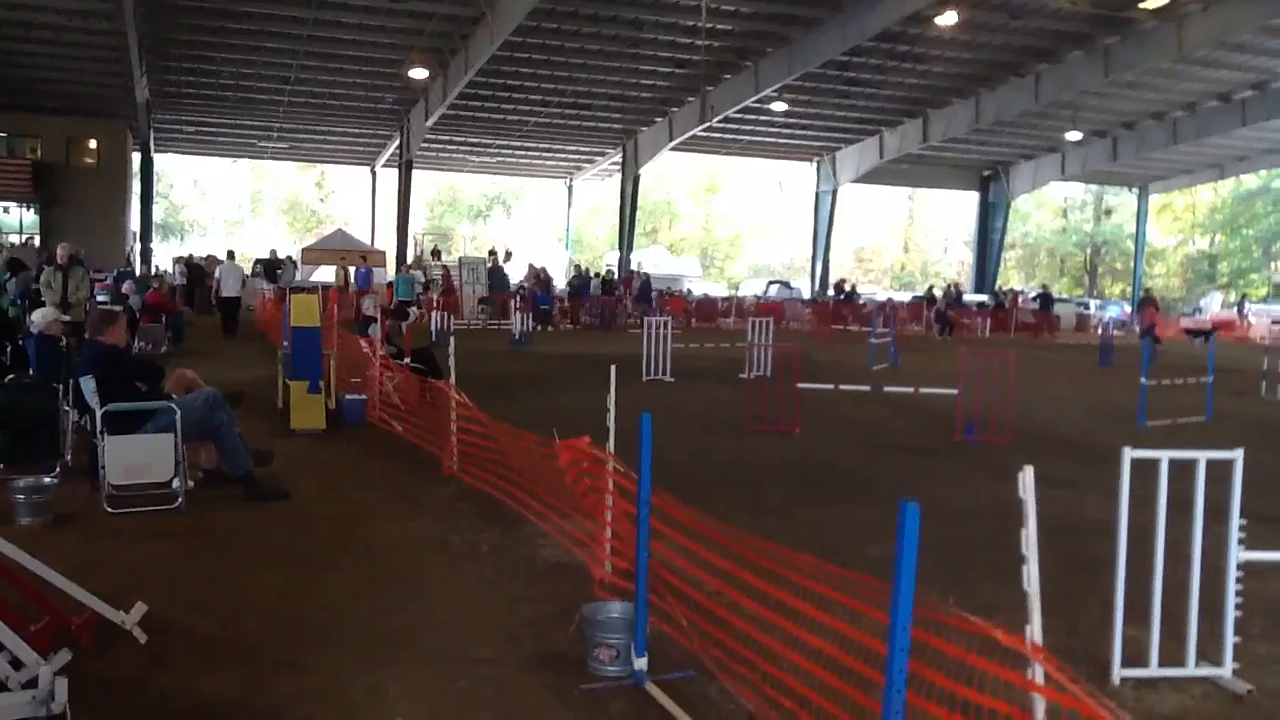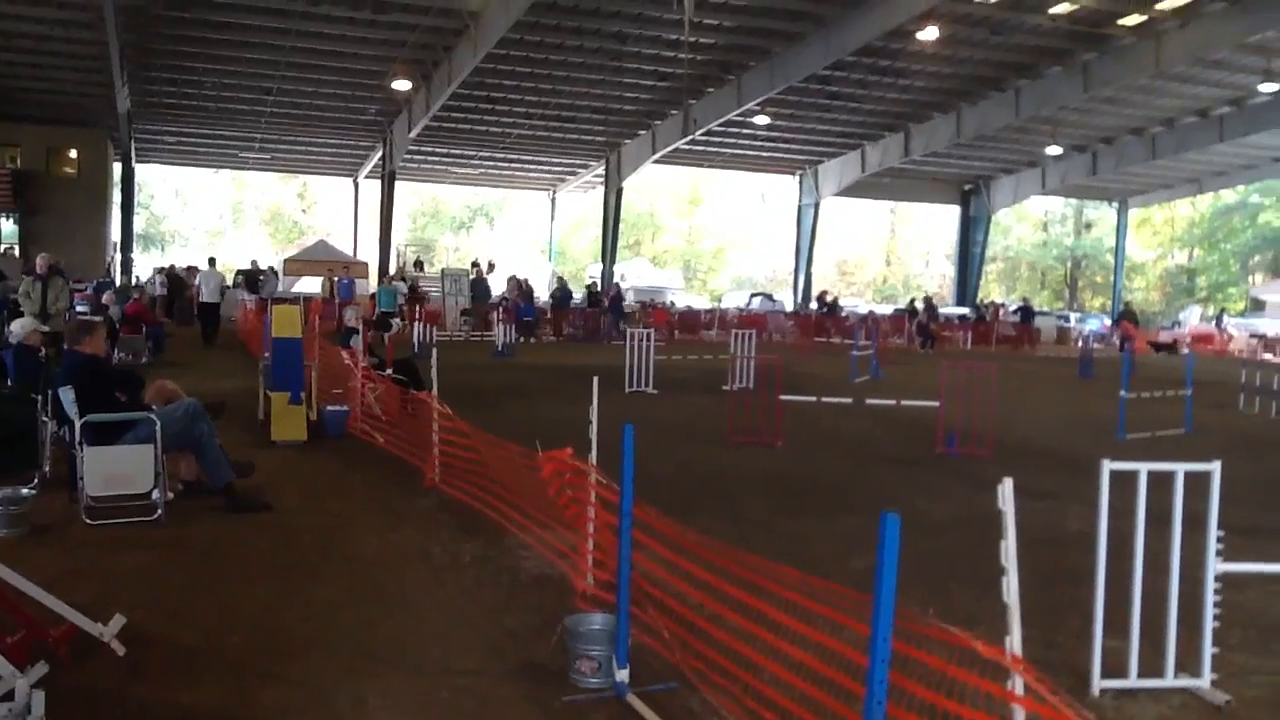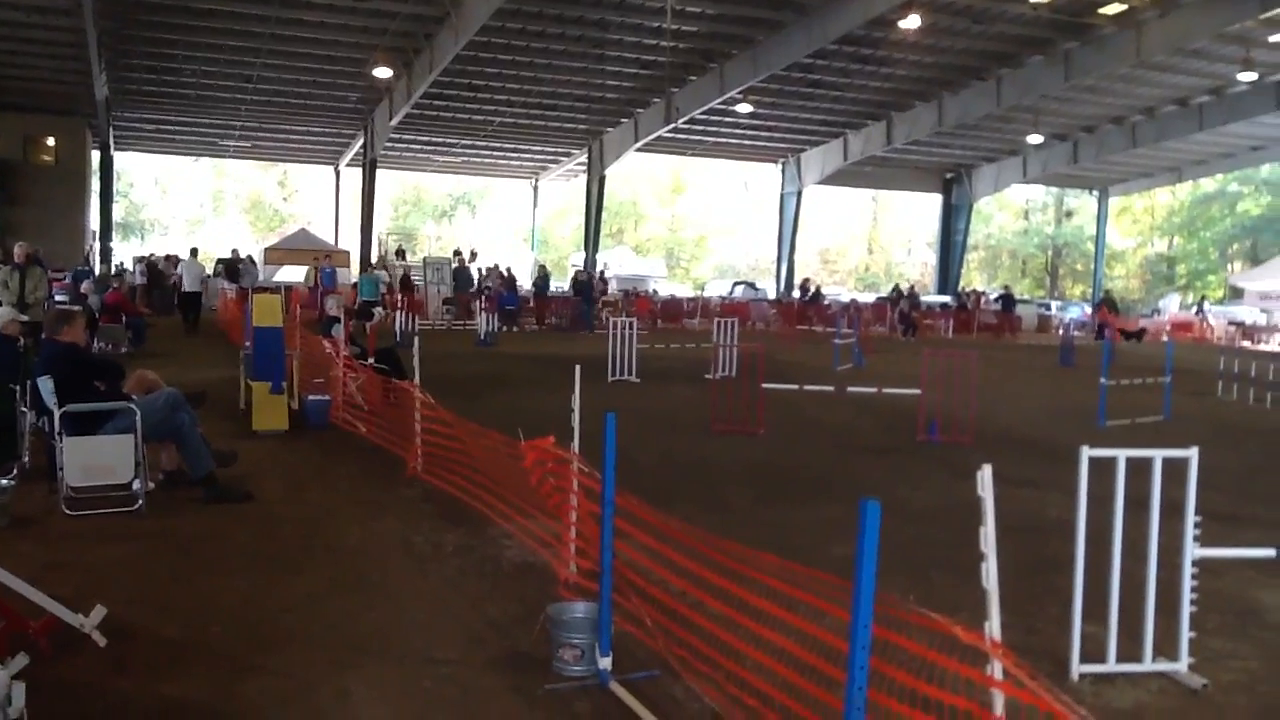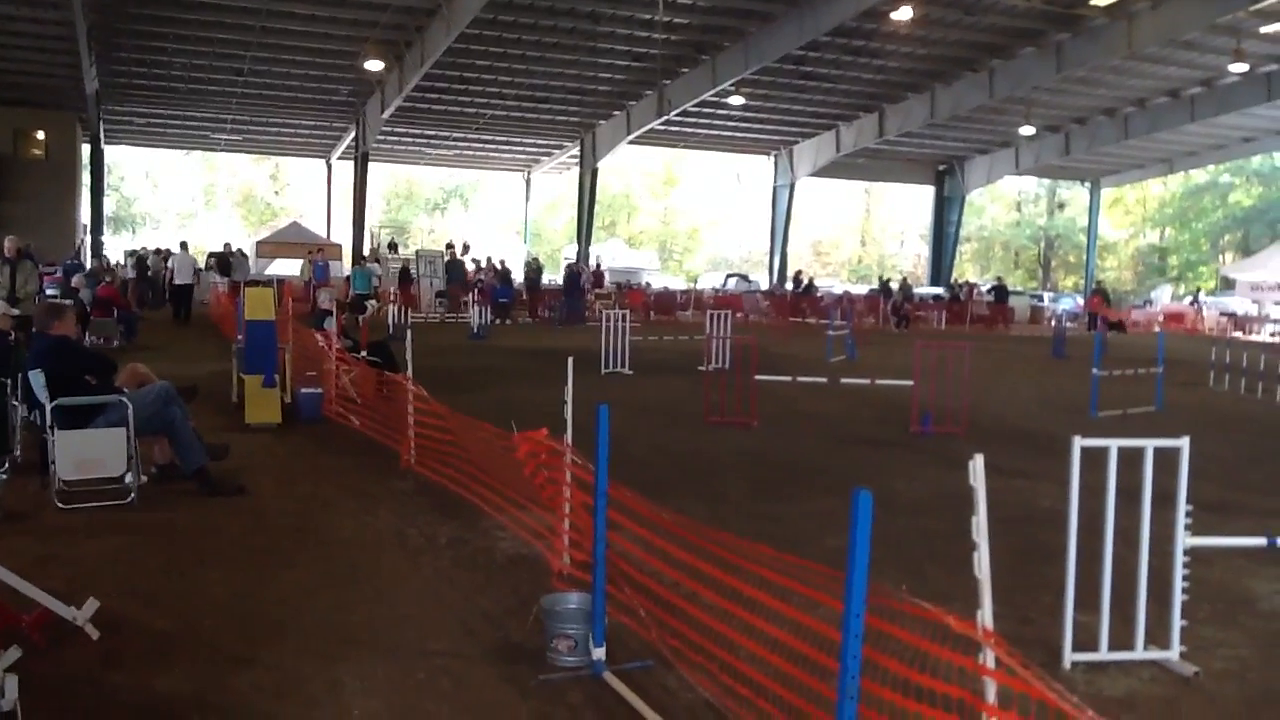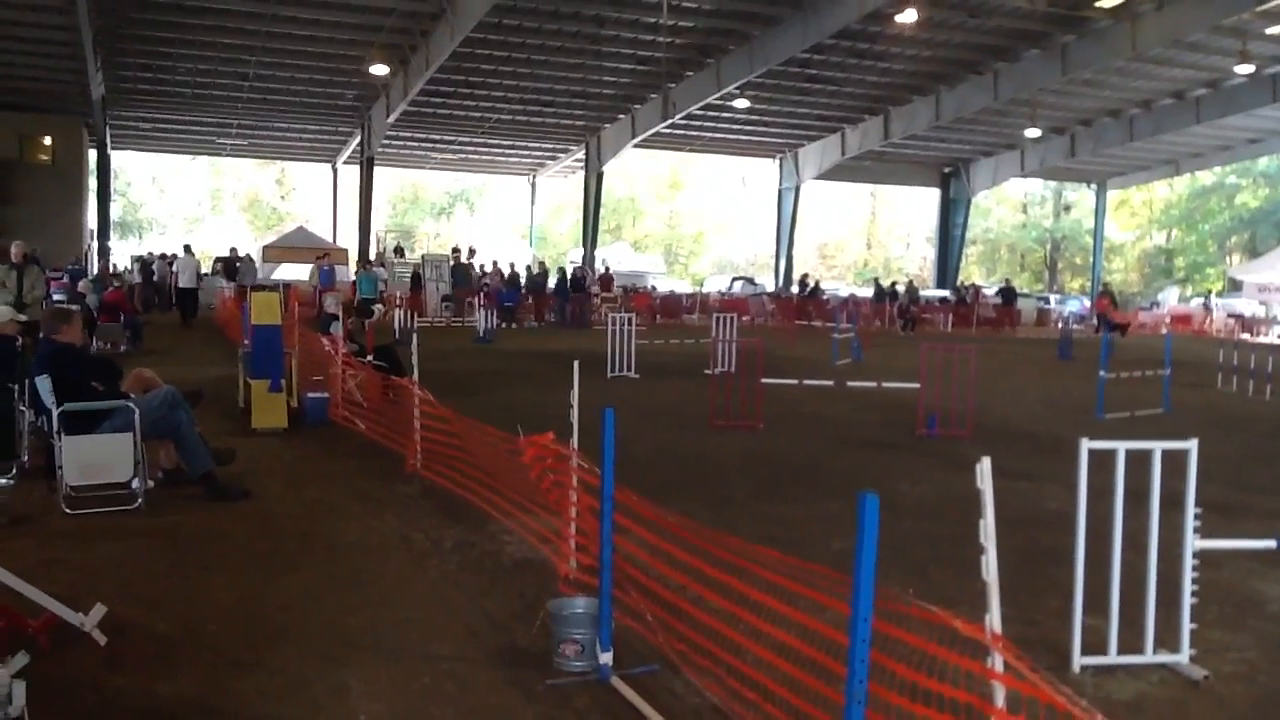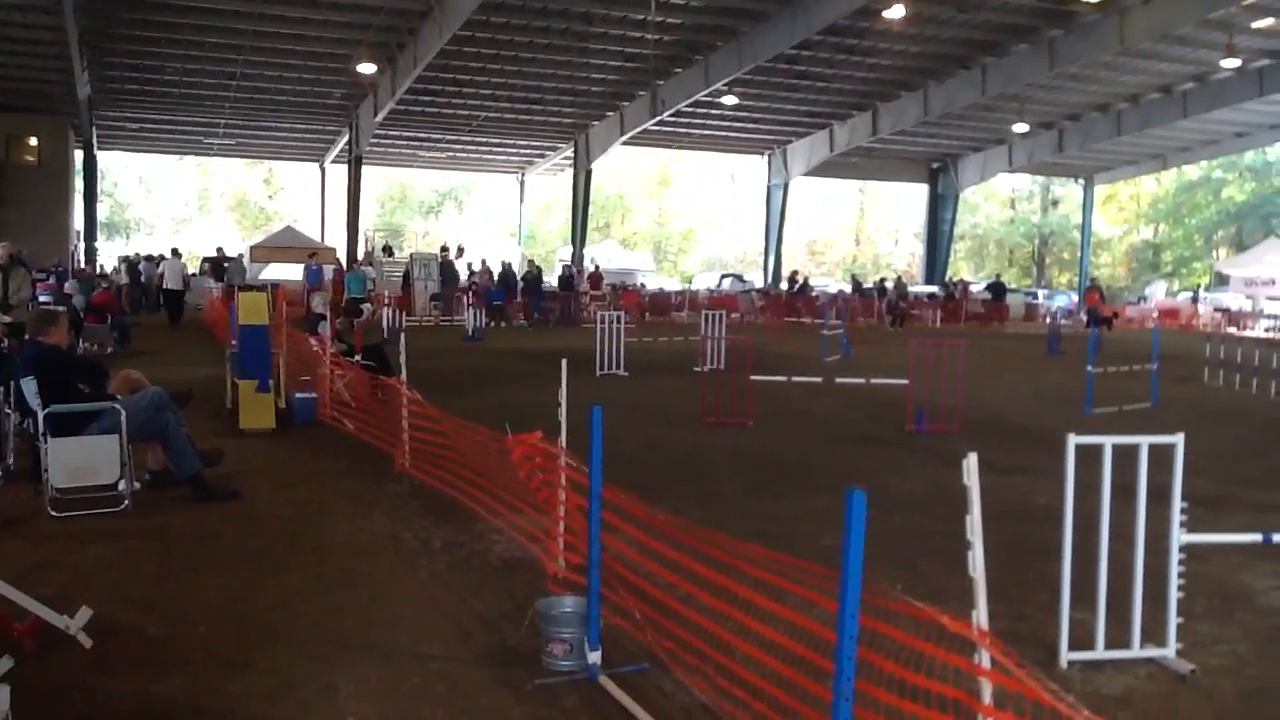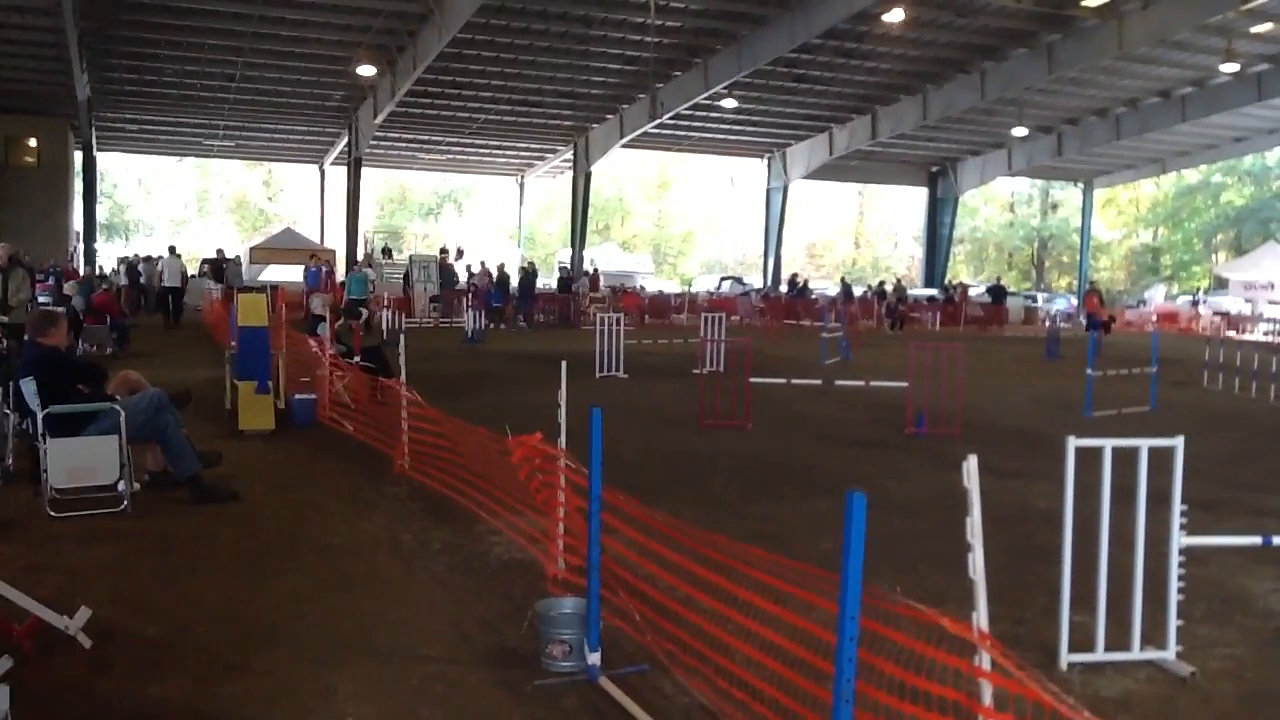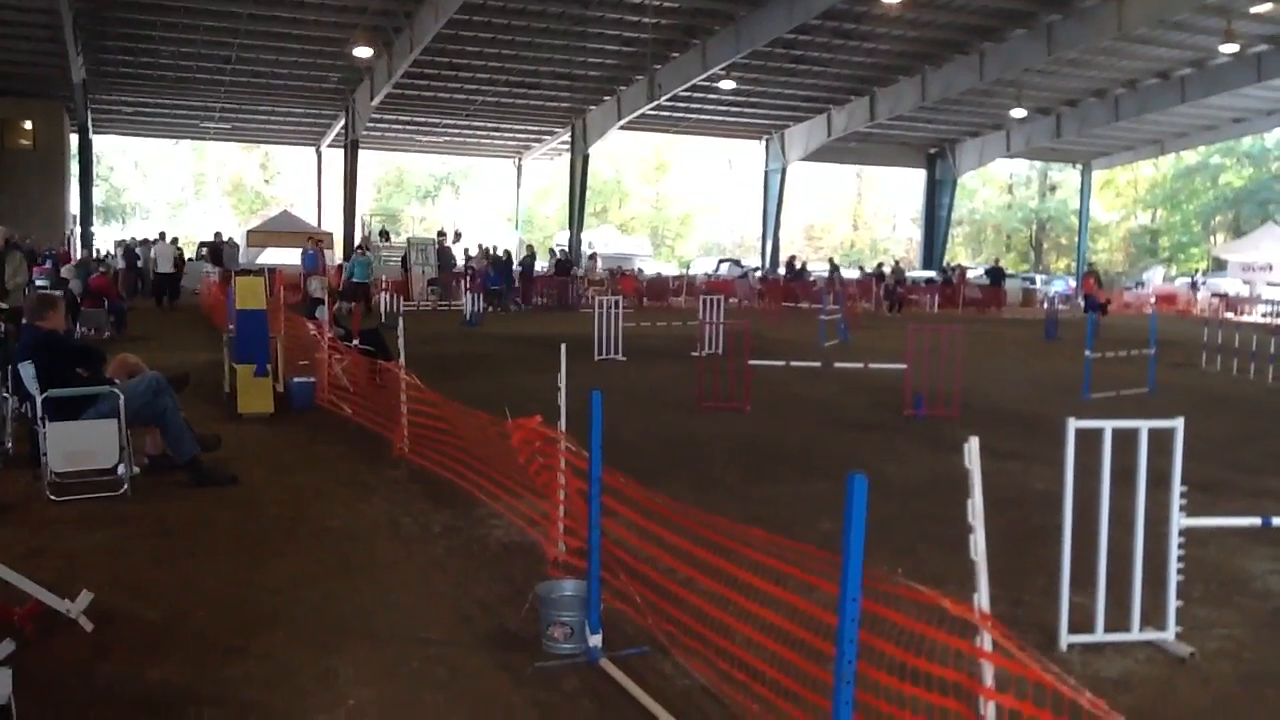
dt=0.3s
person 1, frame 1
left shoulder: (91, 354)
right shoulder: (108, 355)
right elbow: (155, 373)
left hip: (131, 424)
right hip: (141, 425)
left knee: (218, 419)
right knee: (211, 397)
left ankle: (249, 481)
right ankle: (244, 455)
person 1, frame 2
left shoulder: (71, 365)
right shoulder: (87, 364)
right elbow: (135, 383)
left hip: (110, 435)
right hip: (122, 436)
left knee: (198, 429)
right knee: (192, 407)
left ankle: (229, 492)
right ankle: (224, 466)
person 1, frame 3
left shoulder: (49, 353)
right shoulder: (67, 352)
right elbow: (116, 373)
left hip: (89, 425)
right hip: (102, 426)
left knee: (179, 420)
right knee: (172, 397)
left ankle: (211, 484)
right ankle: (206, 454)
person 1, frame 4
left shoulder: (39, 347)
right shoulder: (59, 345)
right elbow: (107, 367)
left hip: (80, 419)
right hip: (93, 420)
left knee: (171, 413)
right knee: (165, 391)
left ankle: (203, 477)
right ankle: (198, 448)
person 1, frame 5
left shoulder: (46, 353)
right shoulder: (63, 353)
right elbow: (113, 372)
left hip: (87, 424)
right hip: (99, 425)
left knee: (176, 417)
right knee: (170, 395)
left ankle: (210, 482)
right ankle: (204, 452)
person 1, frame 6
left shoulder: (32, 355)
right shoulder: (49, 355)
right elbow: (98, 373)
left hip: (74, 426)
right hip: (85, 427)
left knee: (163, 418)
right knee: (157, 397)
left ankle: (193, 480)
person 1, frame 7
left shoulder: (32, 355)
right shoulder: (48, 357)
right elbow: (97, 375)
left hip: (72, 426)
right hip: (85, 428)
left knee: (161, 419)
right knee: (156, 398)
person 1, frame 8
left shoulder: (30, 339)
right shoulder: (47, 340)
right elbow: (96, 358)
left hip: (69, 410)
right hip: (83, 411)
left knee: (159, 401)
right knee: (155, 382)
